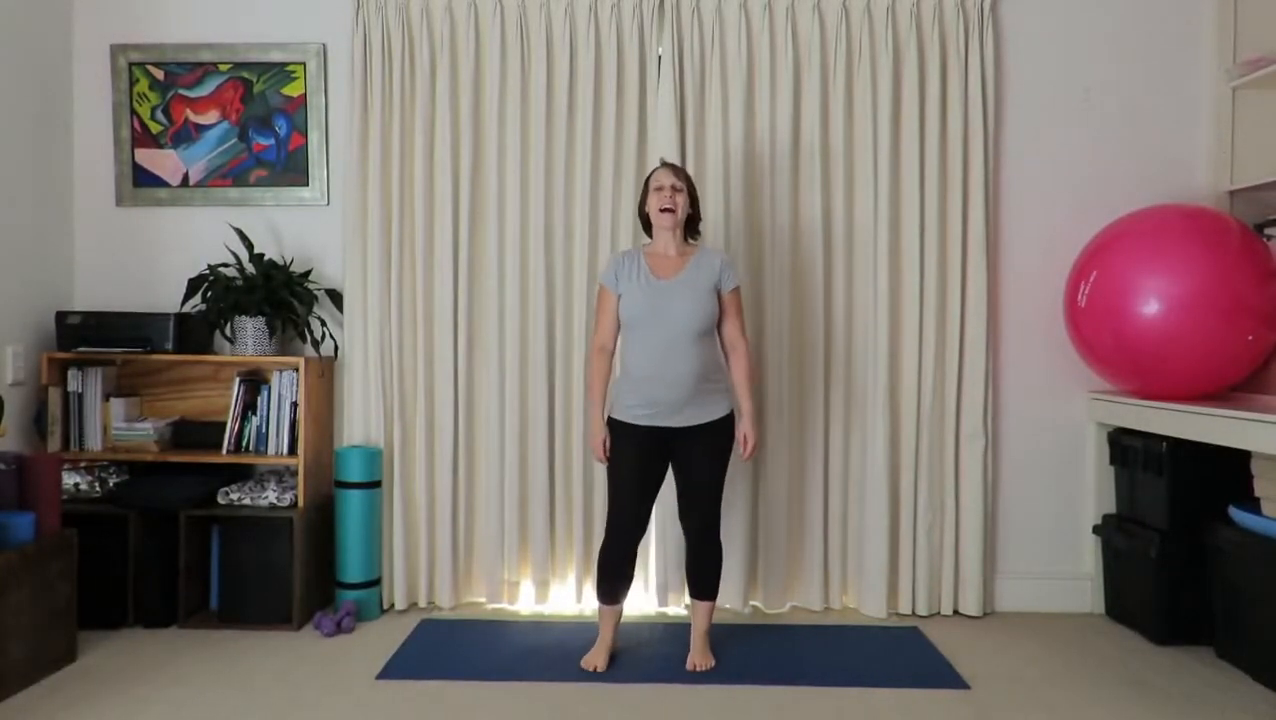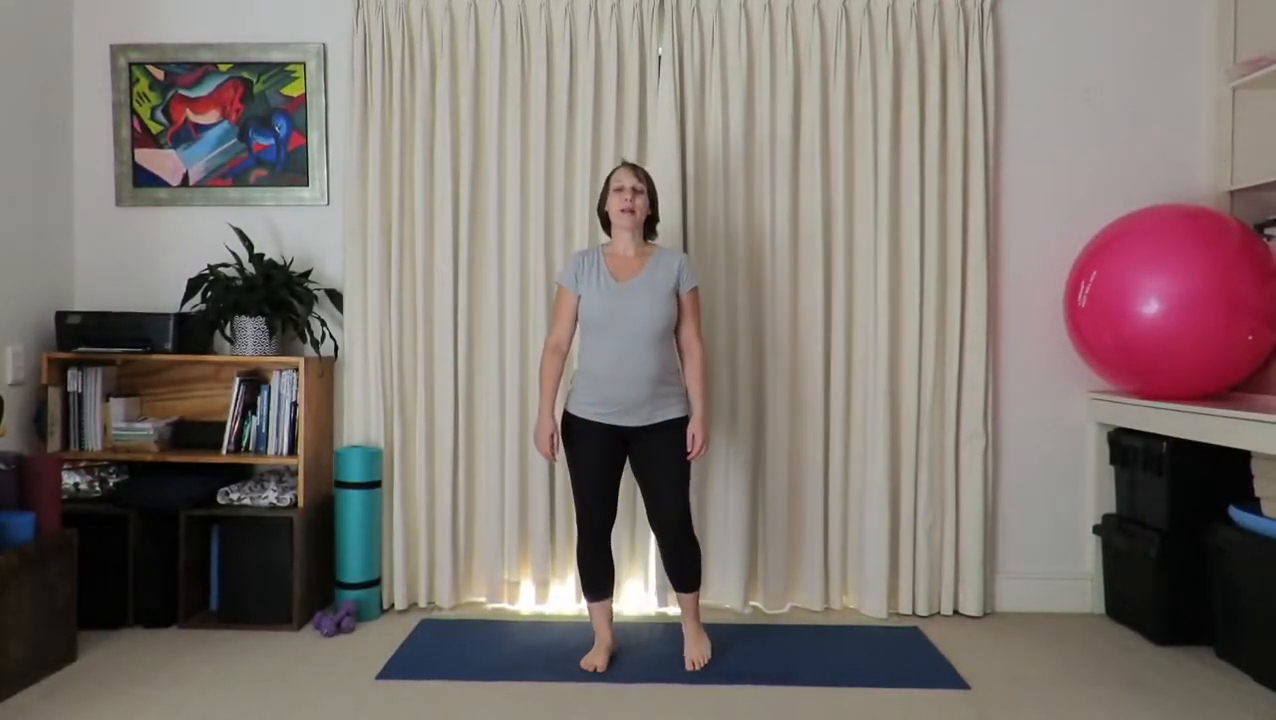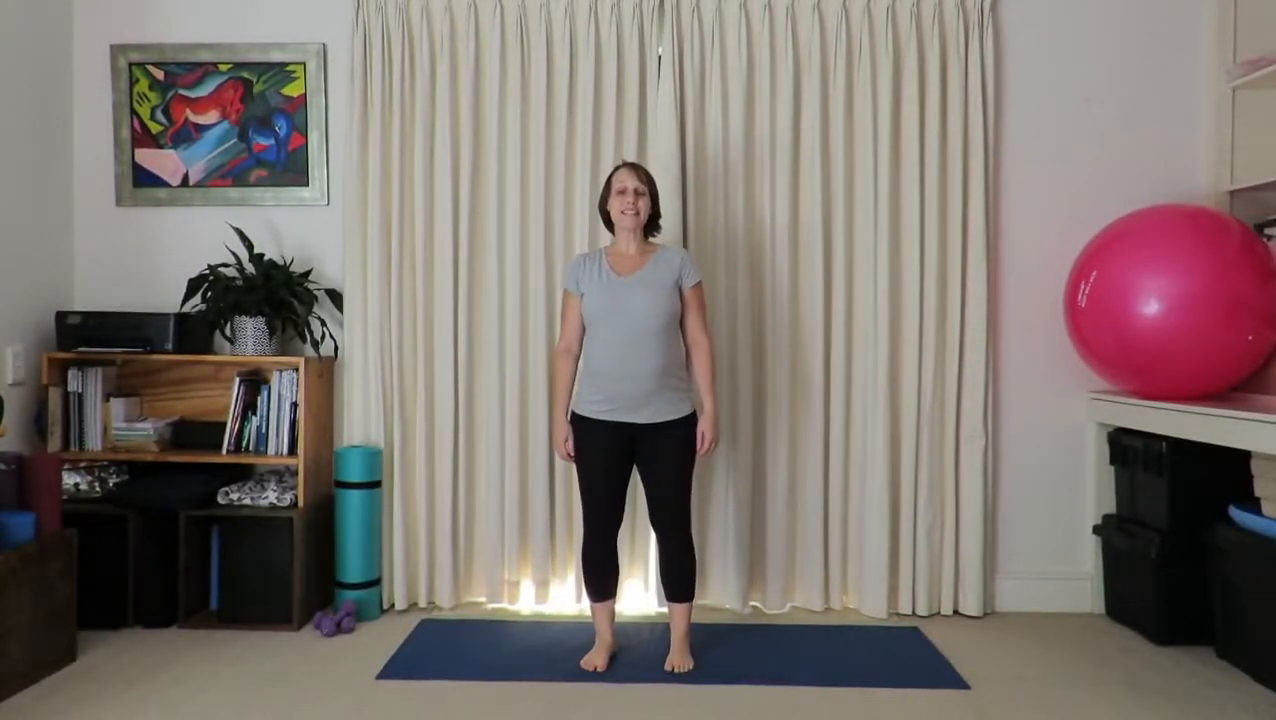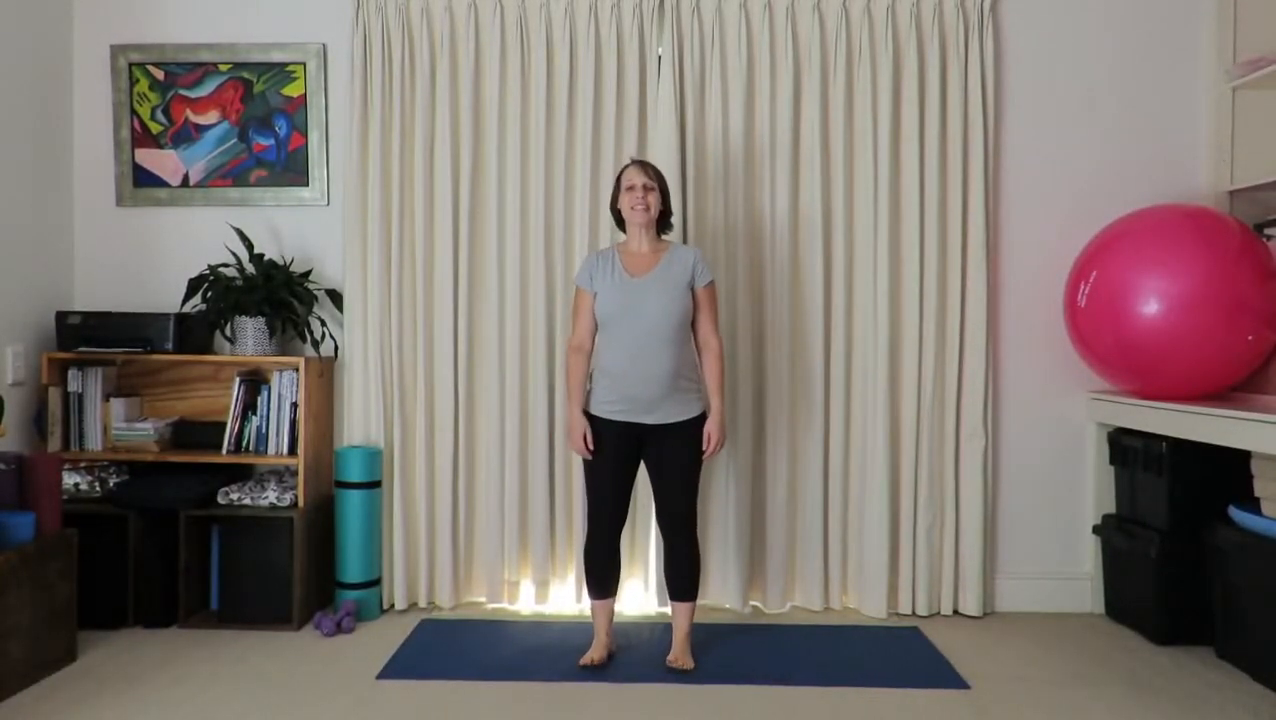
dt=0.5s
person 1, frame 1
left shoulder: (716, 266)
right shoulder: (621, 266)
left elbow: (735, 345)
right elbow: (601, 347)
left wrist: (746, 413)
right wrist: (595, 418)
left hip: (704, 422)
right hip: (633, 422)
left knee: (701, 528)
right knee: (623, 529)
left ankle: (700, 637)
right ankle: (605, 636)
person 1, frame 2
left shoulder: (676, 266)
right shoulder: (581, 266)
left elbow: (691, 348)
right elbow: (557, 344)
left wrist: (699, 414)
right wrist: (545, 413)
left hip: (662, 420)
right hip: (591, 420)
left knee: (673, 524)
right knee: (593, 527)
left ankle: (692, 624)
right ankle: (603, 637)
person 1, frame 3
left shoulder: (677, 264)
right shoulder: (584, 267)
left elbow: (697, 343)
right elbow: (567, 347)
left wrist: (708, 409)
right wrist: (559, 415)
left hip: (668, 420)
right hip: (597, 420)
left knee: (672, 526)
right knee: (599, 527)
left ankle: (680, 640)
right ankle: (603, 638)
person 1, frame 4
left shoulder: (690, 263)
right shoulder: (596, 265)
left elbow: (709, 343)
right elbow: (579, 345)
left wrist: (716, 410)
right wrist: (575, 411)
left hip: (677, 420)
right hip: (608, 418)
left knee: (678, 526)
right knee: (603, 525)
left ankle: (681, 640)
right ankle: (601, 637)
